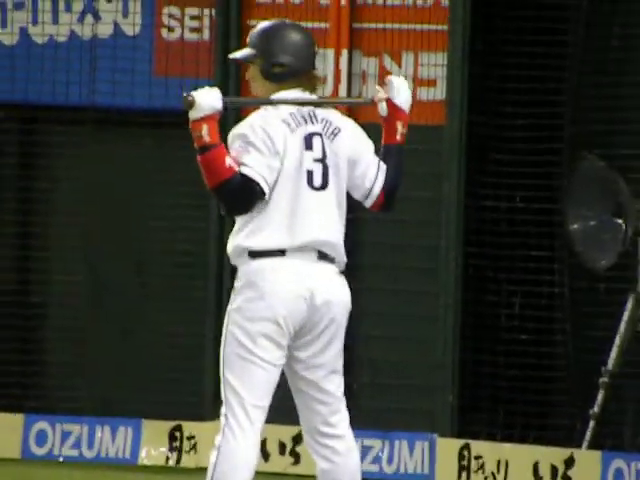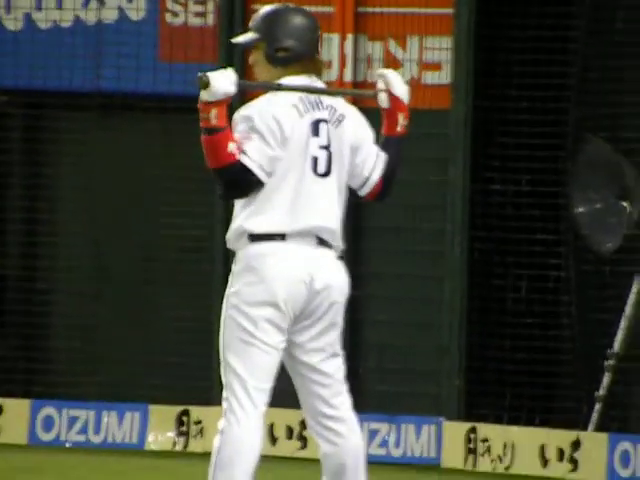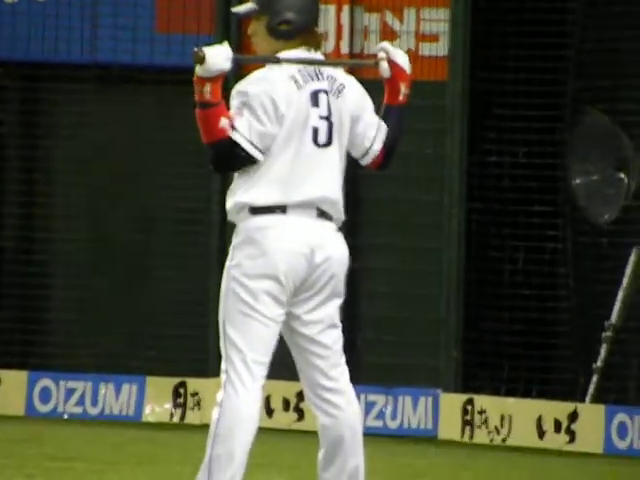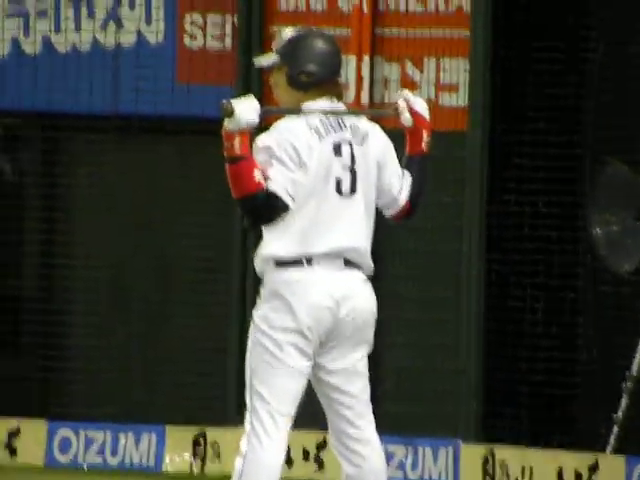
dt=0.5s
person 1, frame 1
left shoulder: (263, 124)
right shoulder: (344, 128)
left elbow: (236, 196)
right elbow: (383, 195)
left wrist: (204, 129)
right wrist: (397, 122)
left hip: (269, 281)
right hip: (326, 283)
left knee: (241, 417)
right knee: (329, 420)
person 1, frame 2
left shoulder: (266, 110)
right shoulder: (346, 115)
left elbow: (236, 182)
right elbow: (378, 185)
left wrist: (213, 111)
right wrist: (396, 114)
left hip: (268, 265)
right hip: (324, 268)
left knee: (244, 402)
right knee: (331, 402)
person 1, frame 3
left shoulder: (263, 85)
right shoulder: (347, 87)
left elbow: (228, 159)
right elbow: (380, 154)
left wrist: (208, 87)
right wrist: (397, 86)
left hip: (269, 238)
right hip: (324, 242)
left knee: (242, 374)
right knee: (329, 376)
person 1, frame 4
left shoulder: (289, 135)
right shoulder: (371, 136)
left elbow: (261, 208)
right elbow: (404, 204)
left wrist: (237, 141)
right wrist: (418, 134)
left hip: (296, 289)
right hip: (352, 291)
left knee: (267, 424)
right knee: (356, 428)
